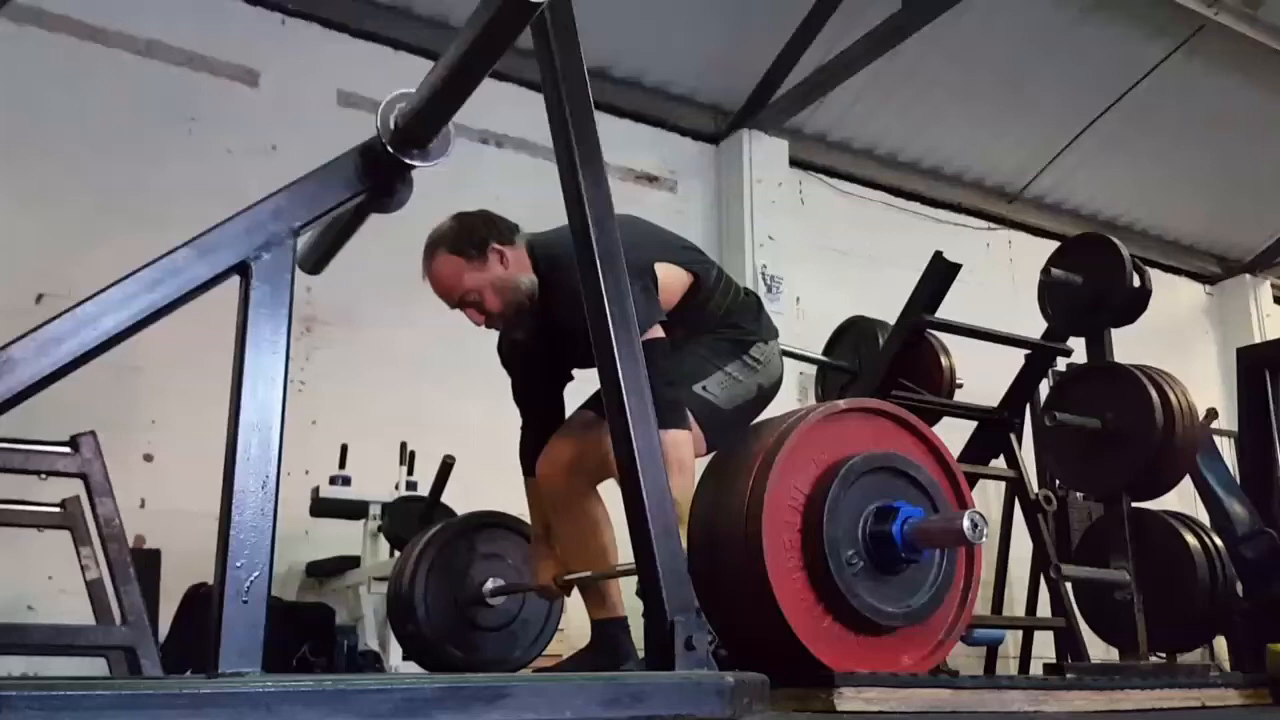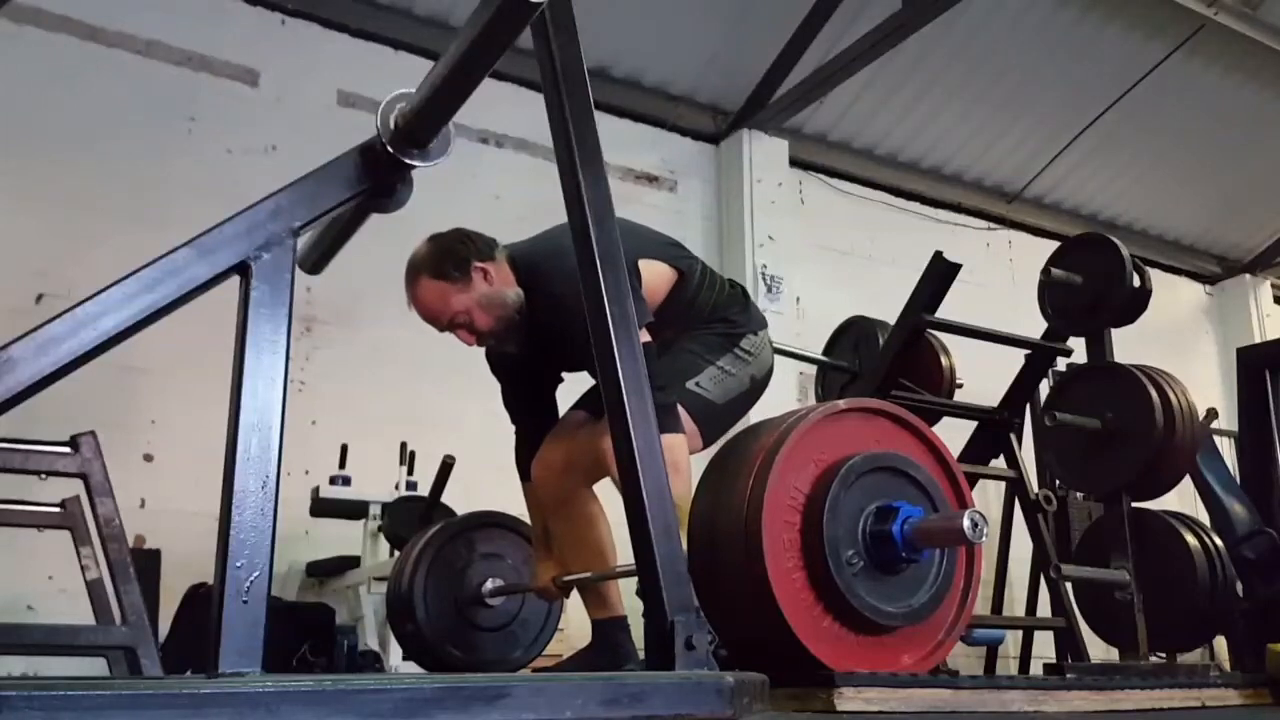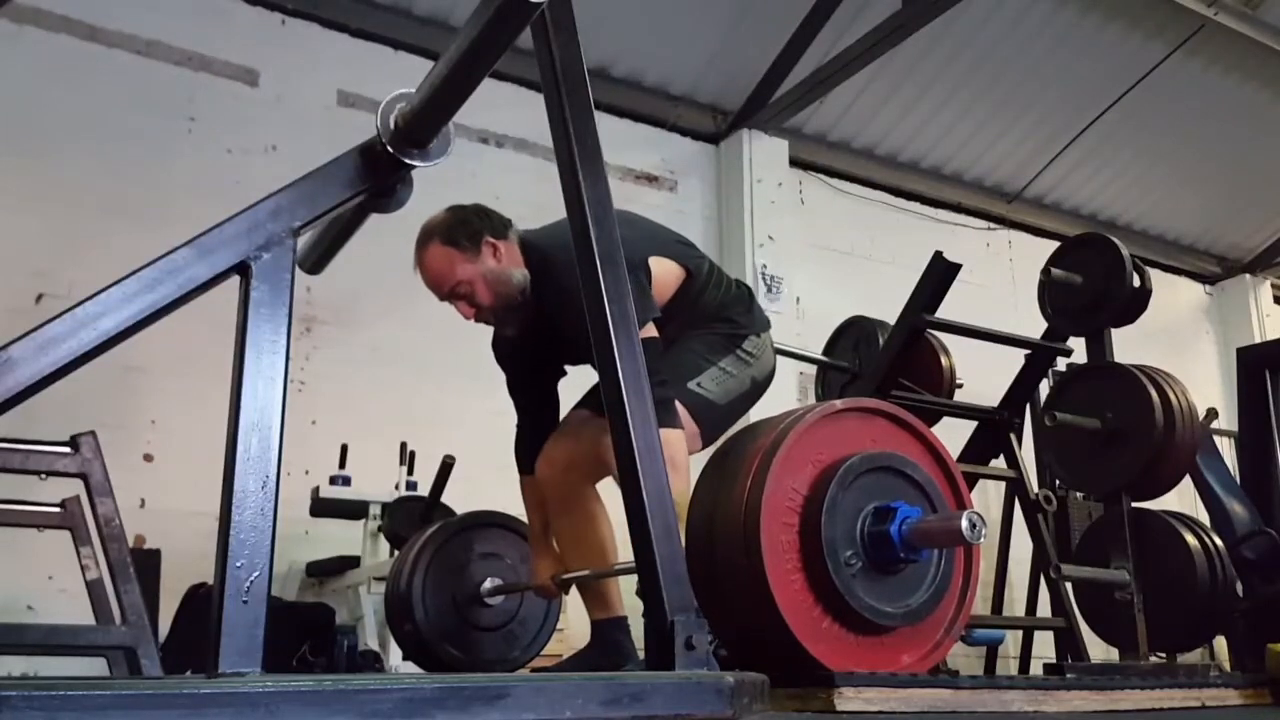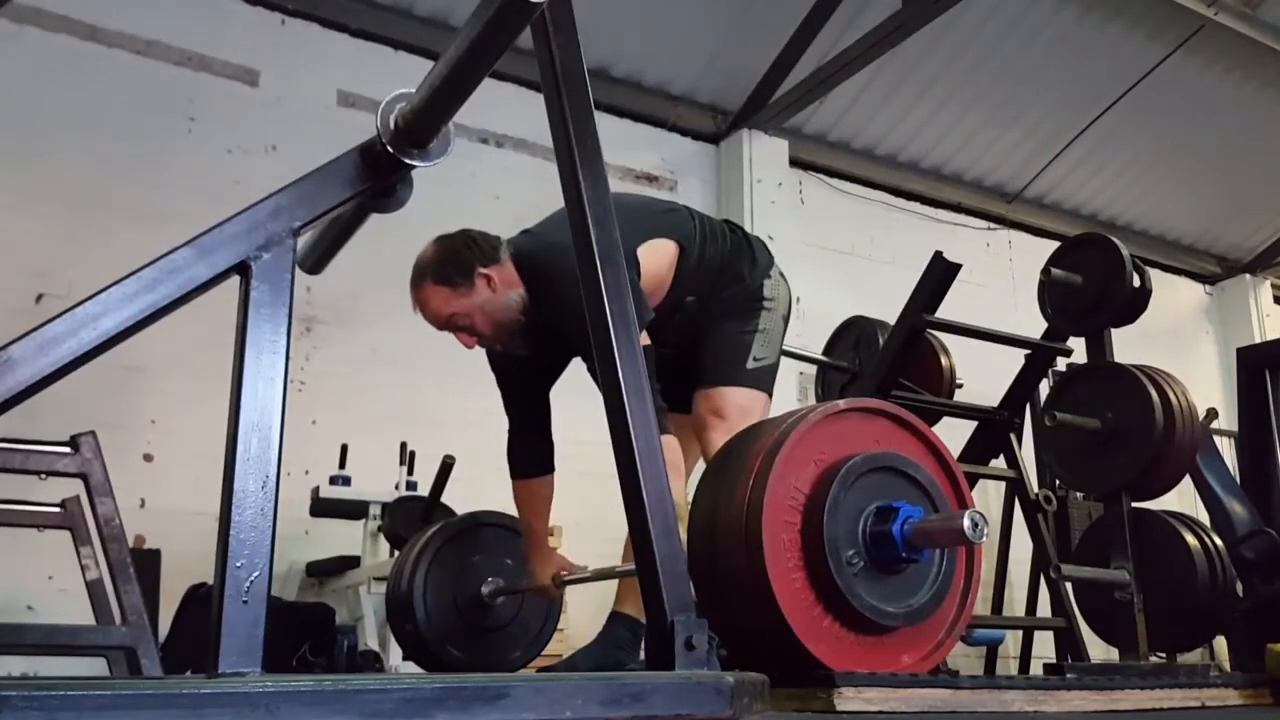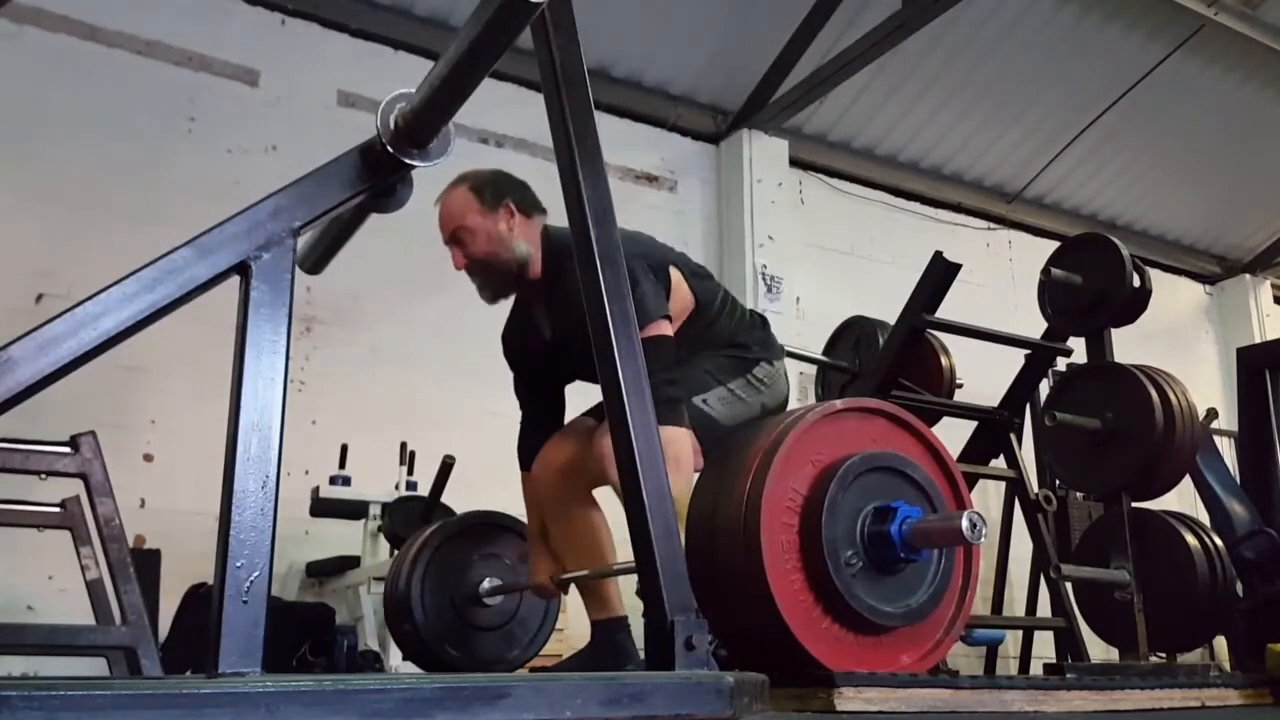
dt=1s
person 1, frame 1
right shoulder: (521, 333)
left elbow: (660, 399)
right elbow: (538, 432)
left wrist: (682, 544)
right wrist: (543, 551)
left hip: (735, 346)
right knee: (559, 465)
right ankle: (612, 643)
person 1, frame 2
left shoulder: (573, 278)
right shoulder: (508, 335)
left elbow: (652, 403)
right elbow: (533, 440)
right wrist: (544, 554)
left hip: (726, 339)
right hip: (655, 355)
right knee: (556, 466)
right ankle: (611, 642)
person 1, frame 3
left shoulder: (581, 267)
right shoulder: (515, 328)
left elbow: (652, 397)
right elbow: (535, 433)
right wrist: (541, 550)
left hip: (728, 338)
right hip: (658, 351)
right knee: (559, 465)
right ankle: (611, 642)
person 1, frame 4
left shoulder: (573, 276)
right shoulder: (513, 329)
right elbow: (529, 439)
right wrist: (538, 551)
left hip: (740, 294)
right hip: (676, 323)
left knee: (726, 447)
right ankle: (620, 639)
person 1, frame 5
right shoulder: (527, 327)
left elbow: (660, 397)
right elbow: (537, 431)
left wrist: (682, 539)
right wrist: (539, 547)
left hip: (741, 368)
right knee: (552, 469)
right ankle: (612, 641)
